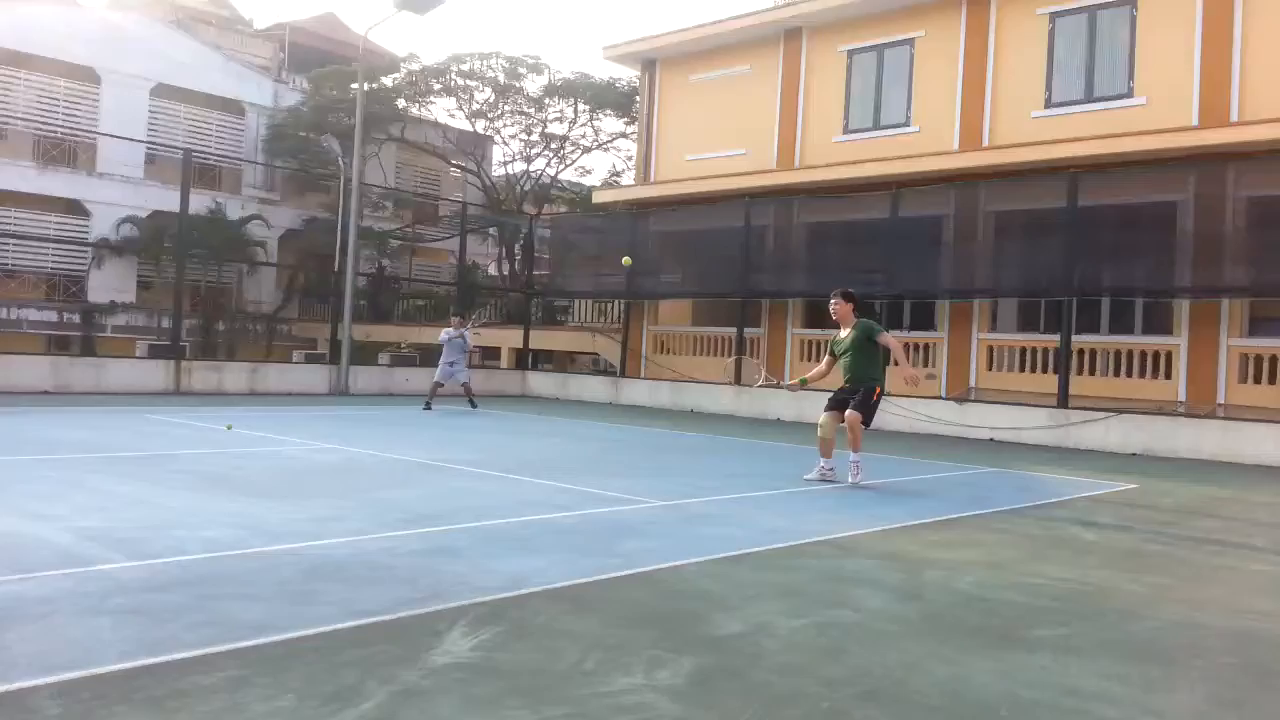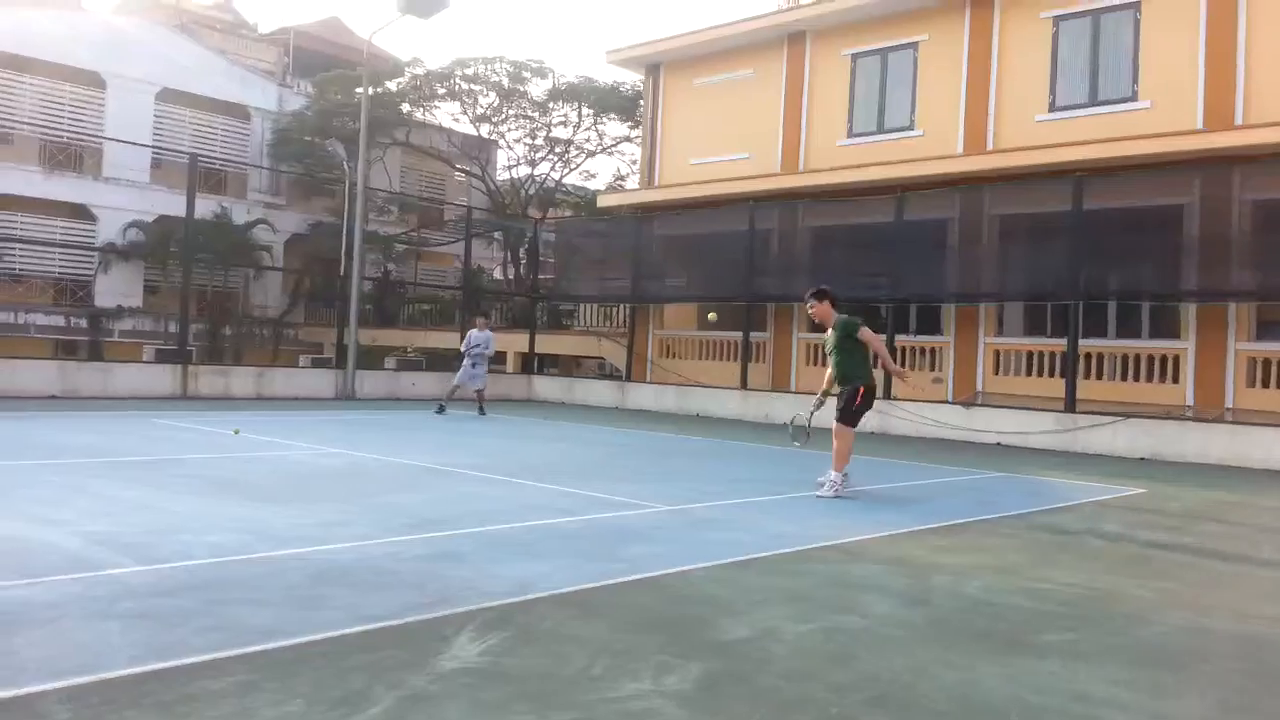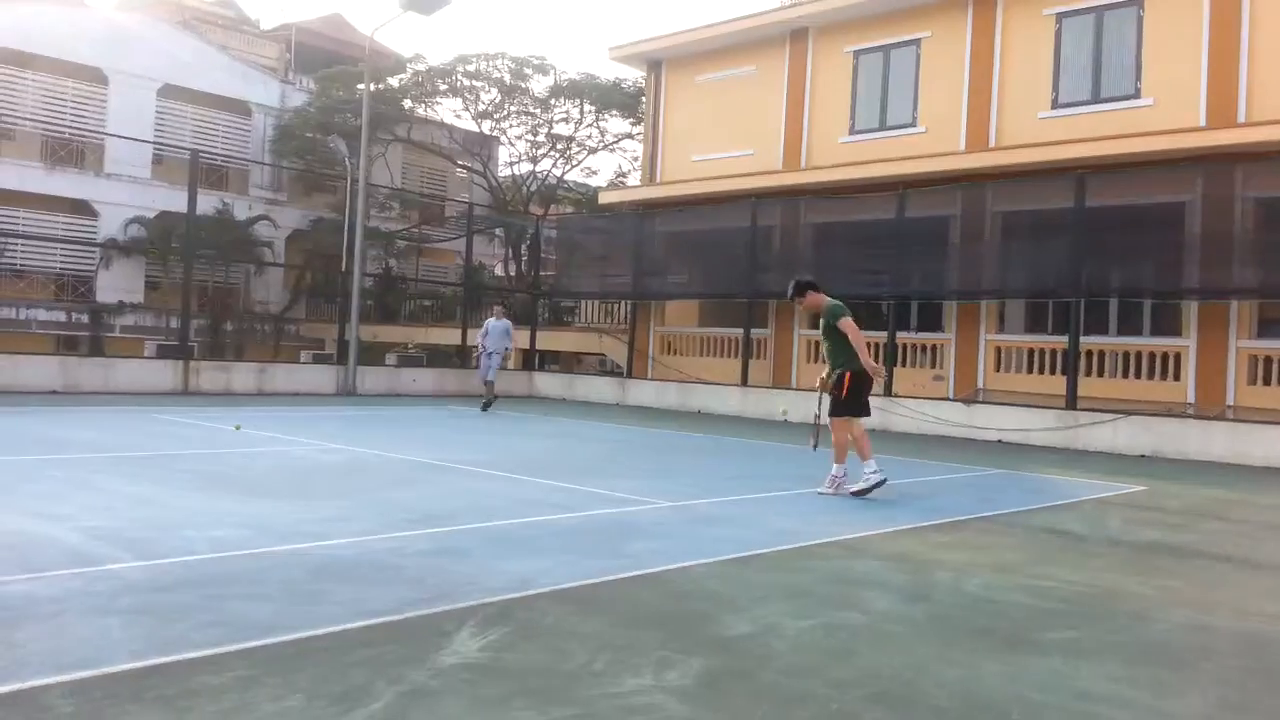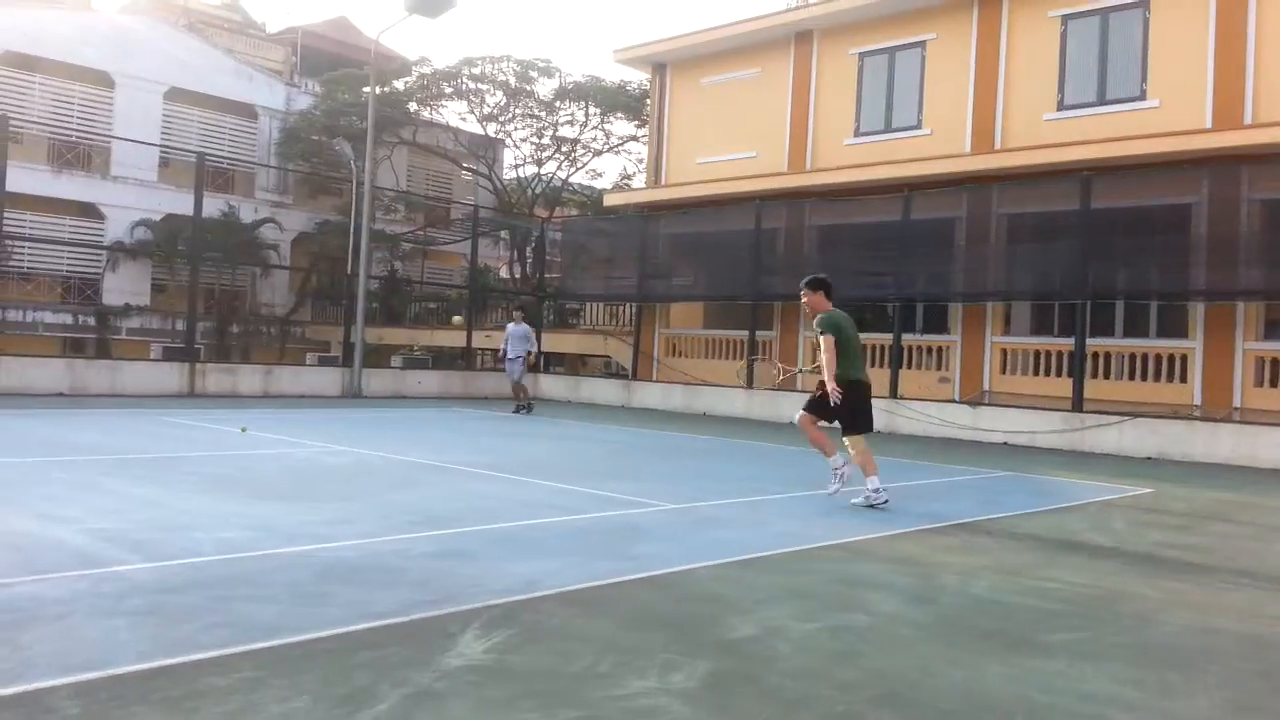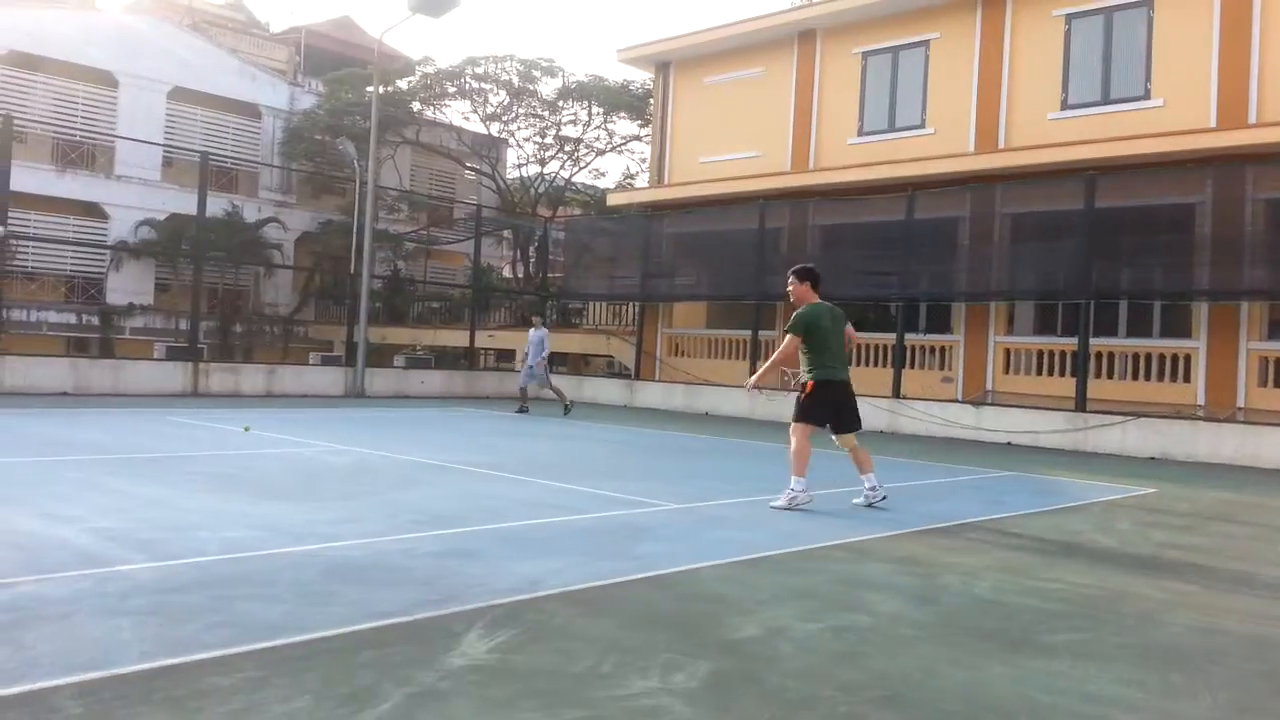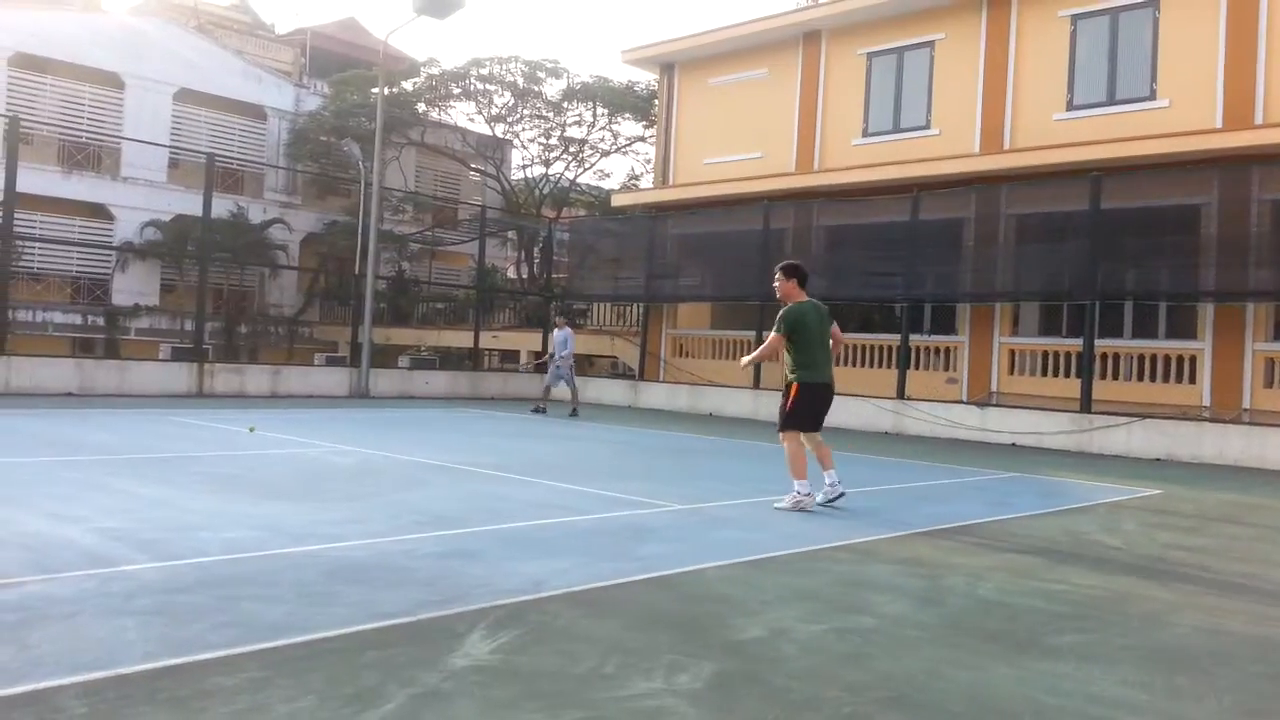
dt=0.2s
person 1, frame 1
left shoulder: (865, 327)
right shoulder: (835, 338)
left elbow: (893, 344)
right elbow: (825, 367)
left wrist: (906, 367)
right wrist: (802, 381)
left hip: (870, 387)
right hip: (848, 387)
left knee: (853, 418)
right knee: (825, 422)
left ankle: (855, 460)
right ankle: (825, 468)
person 1, frame 2
left shoulder: (845, 322)
right shoulder: (829, 334)
left elbow: (874, 340)
left wrist: (891, 367)
right wrist: (823, 393)
left hip: (860, 387)
right hip: (846, 388)
left knee: (841, 429)
right knee: (841, 431)
left ankle: (836, 481)
right ankle: (837, 474)
person 1, frame 3
left shoulder: (831, 309)
right shoulder: (832, 311)
left elbow: (854, 331)
left wrist: (866, 360)
right wrist: (827, 374)
left hip: (851, 373)
right hip: (859, 373)
left knee: (838, 424)
right knee: (853, 425)
left ankle: (837, 475)
right ankle: (873, 472)
person 1, frame 4
left shoulder: (824, 320)
right shoulder: (843, 317)
left elbow: (828, 350)
left wrist: (830, 379)
right wrist: (823, 367)
left hip: (841, 383)
right hip: (860, 384)
left knee: (804, 420)
right knee: (855, 439)
left ankle: (838, 464)
right ankle: (875, 490)
person 1, frame 5
left shoulder: (802, 315)
right shoulder: (835, 311)
left elbow: (786, 351)
right elbow: (852, 338)
left wrist: (760, 375)
left hip: (819, 381)
right hip: (842, 382)
left knee: (799, 430)
right knee: (847, 438)
left ankle: (798, 491)
right ankle: (873, 489)
person 1, frame 6
left shoulder: (788, 313)
right shoulder: (821, 309)
left elbow: (769, 349)
right elbow: (838, 339)
left wrist: (748, 359)
left hip: (803, 383)
right hip: (825, 382)
left knee: (790, 435)
right knee: (812, 436)
left ankle: (803, 493)
right ankle: (833, 484)
